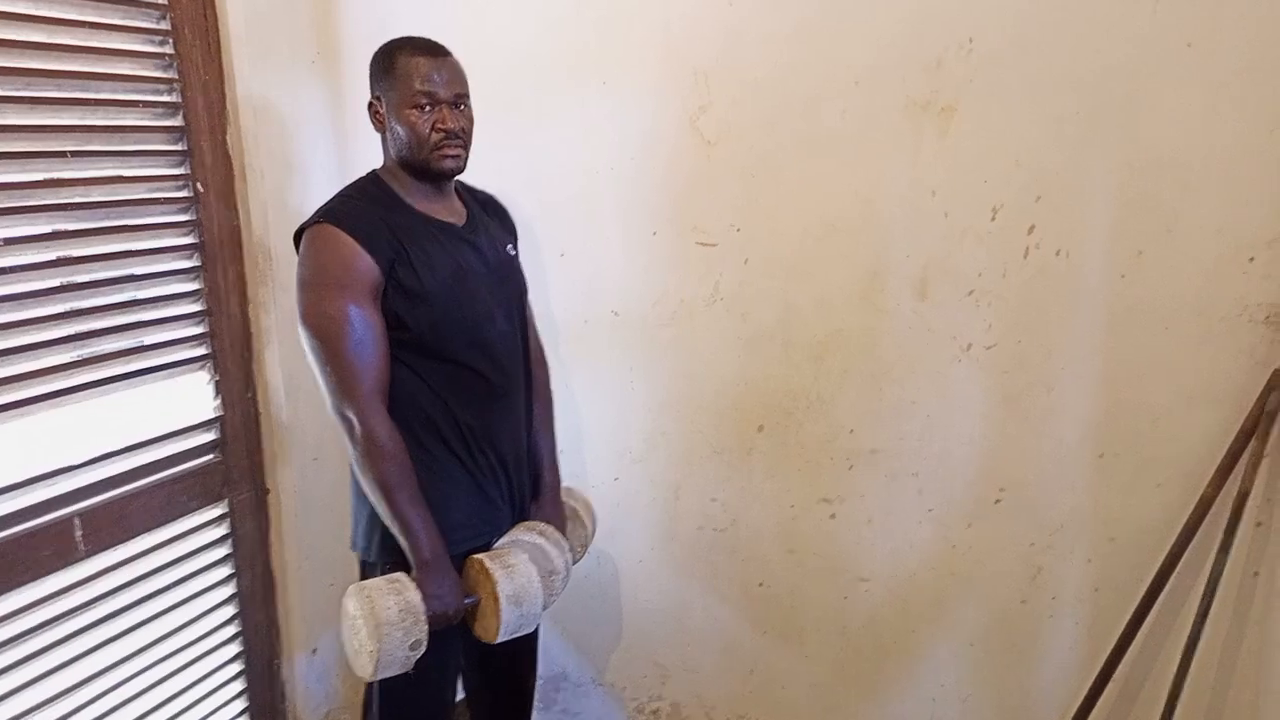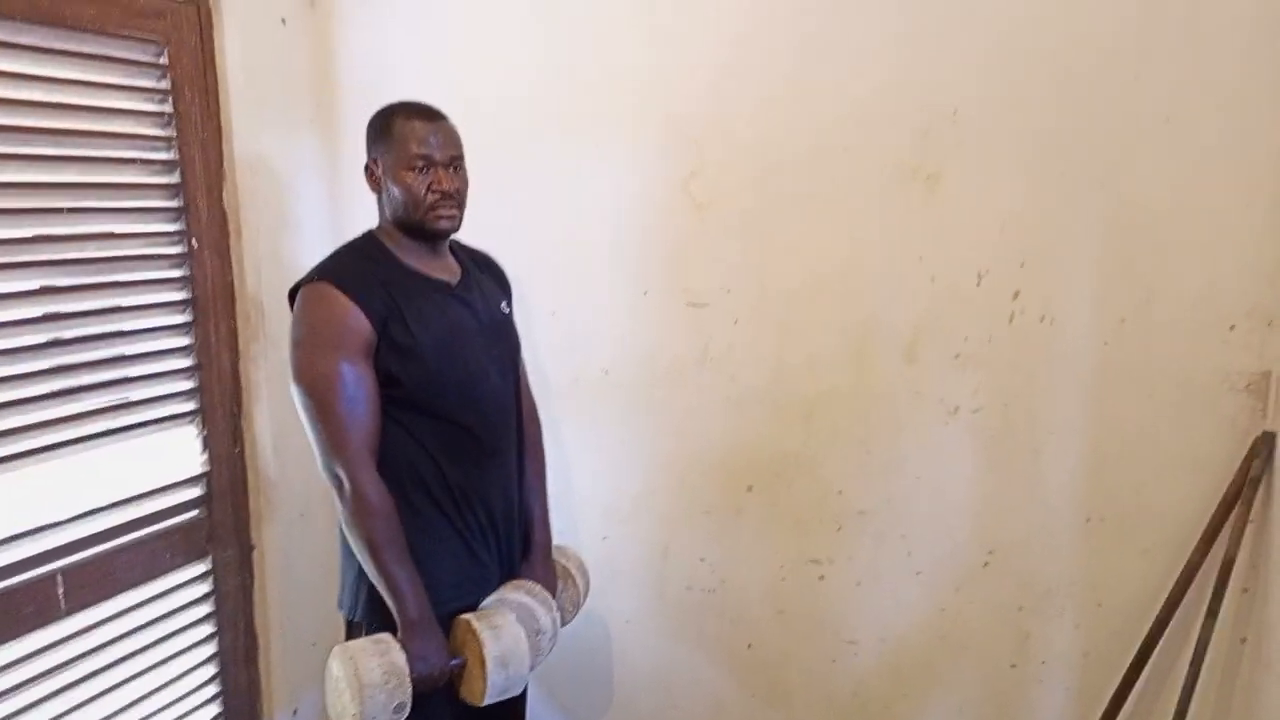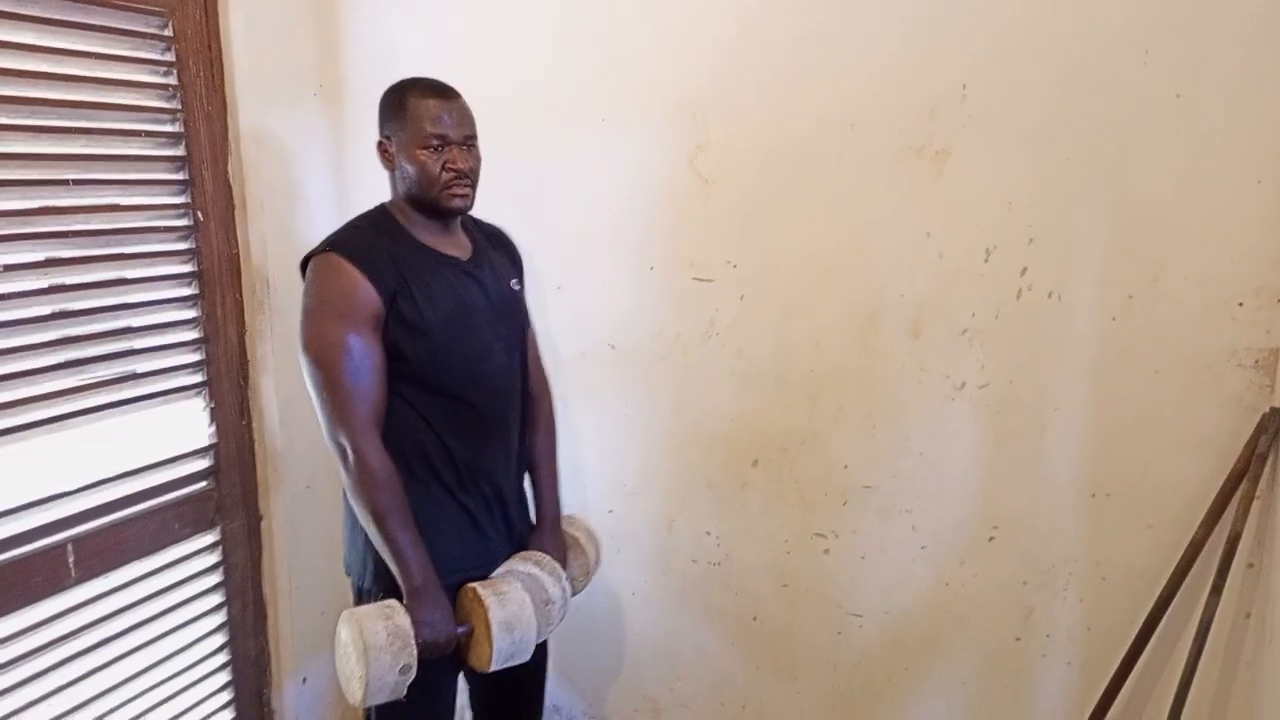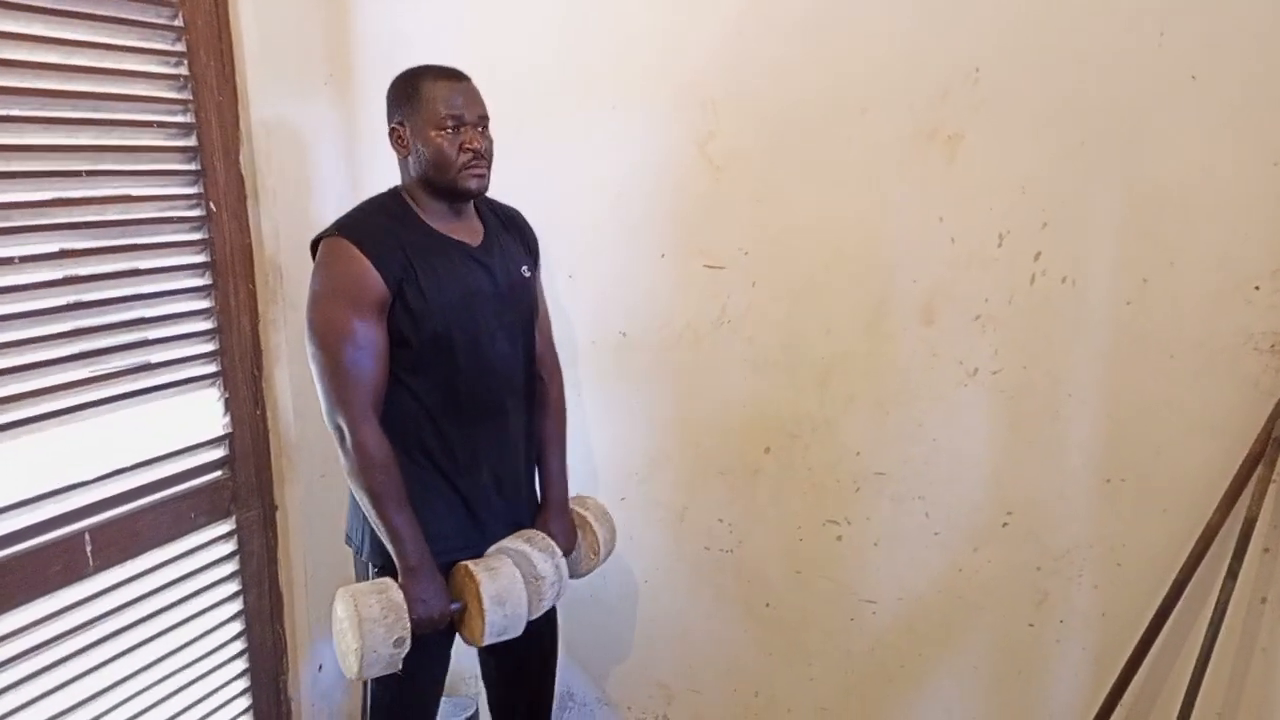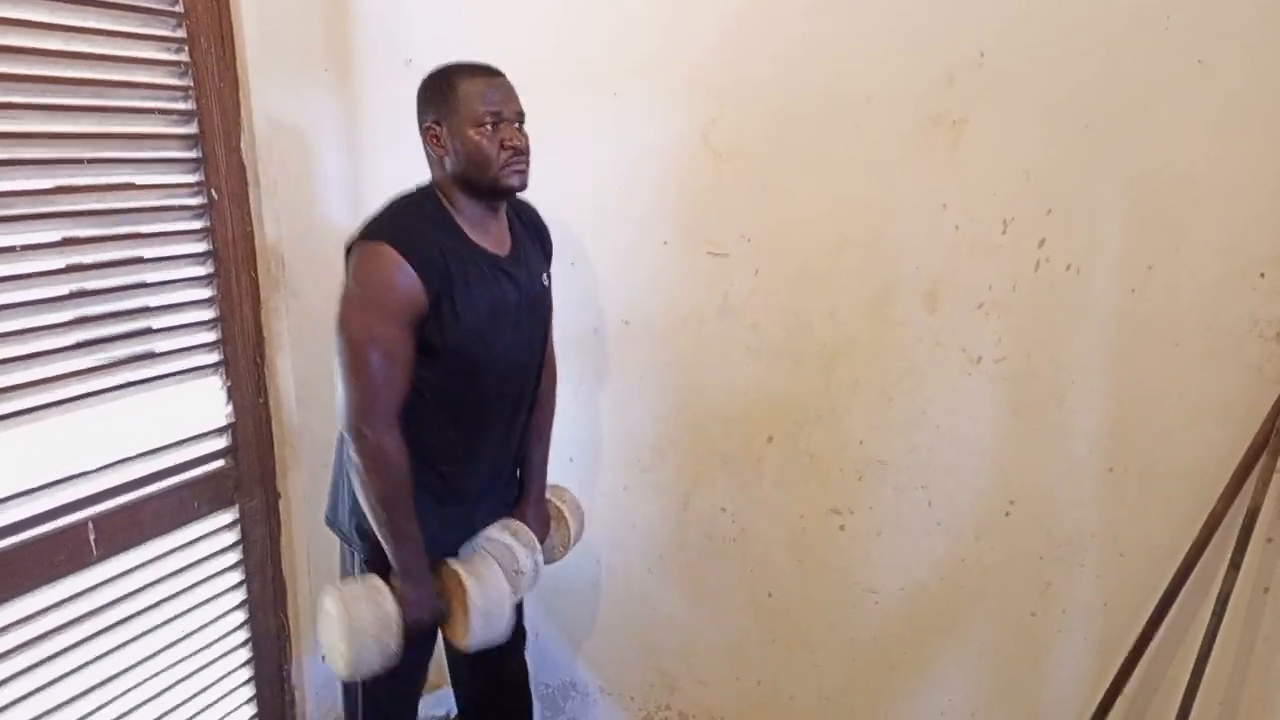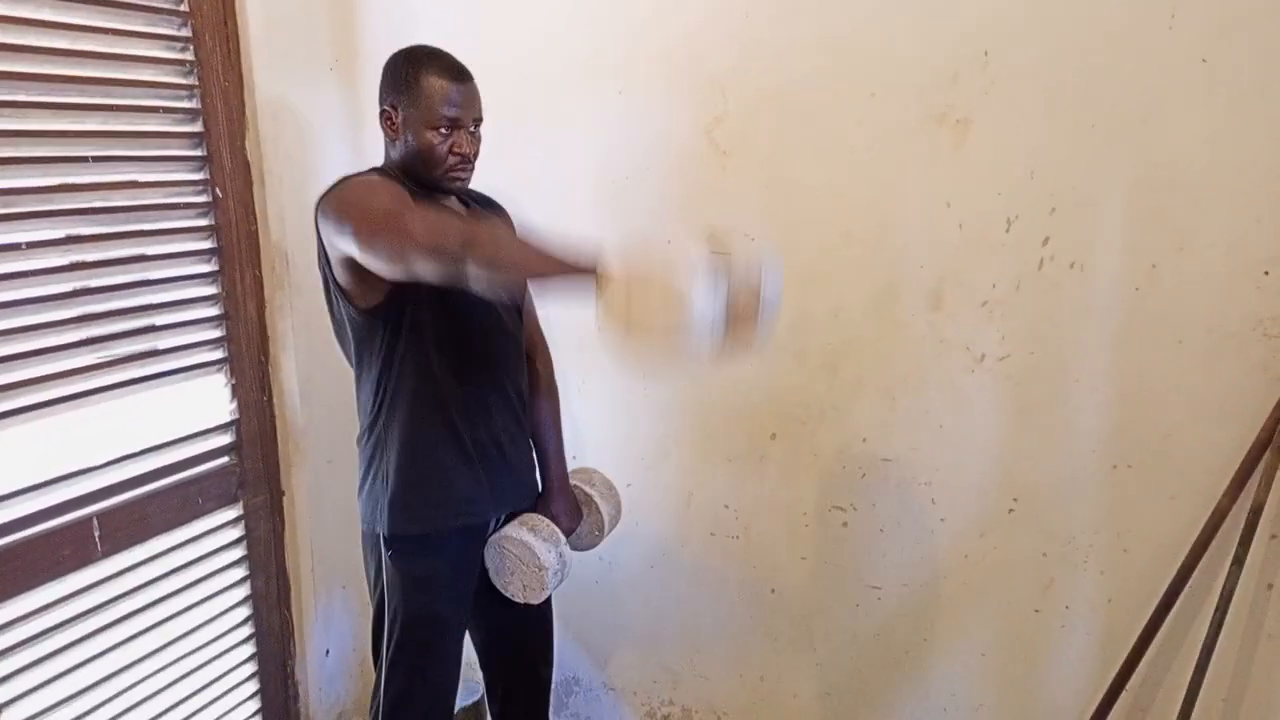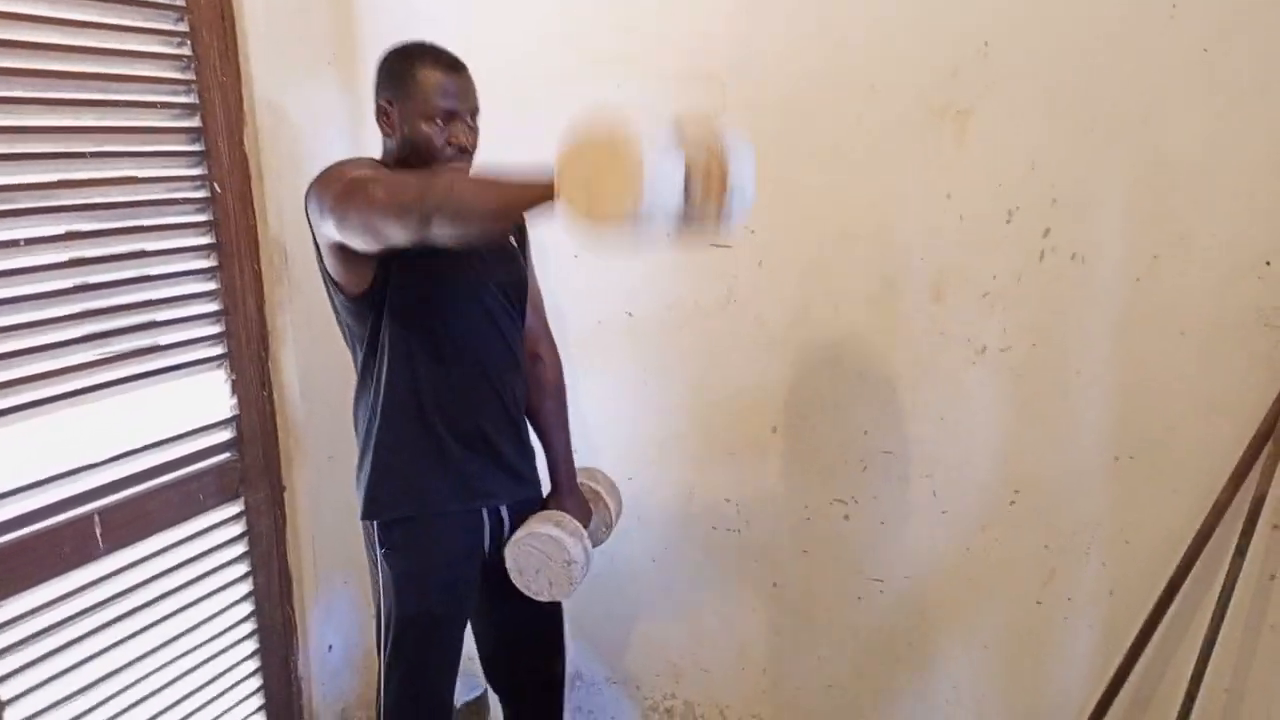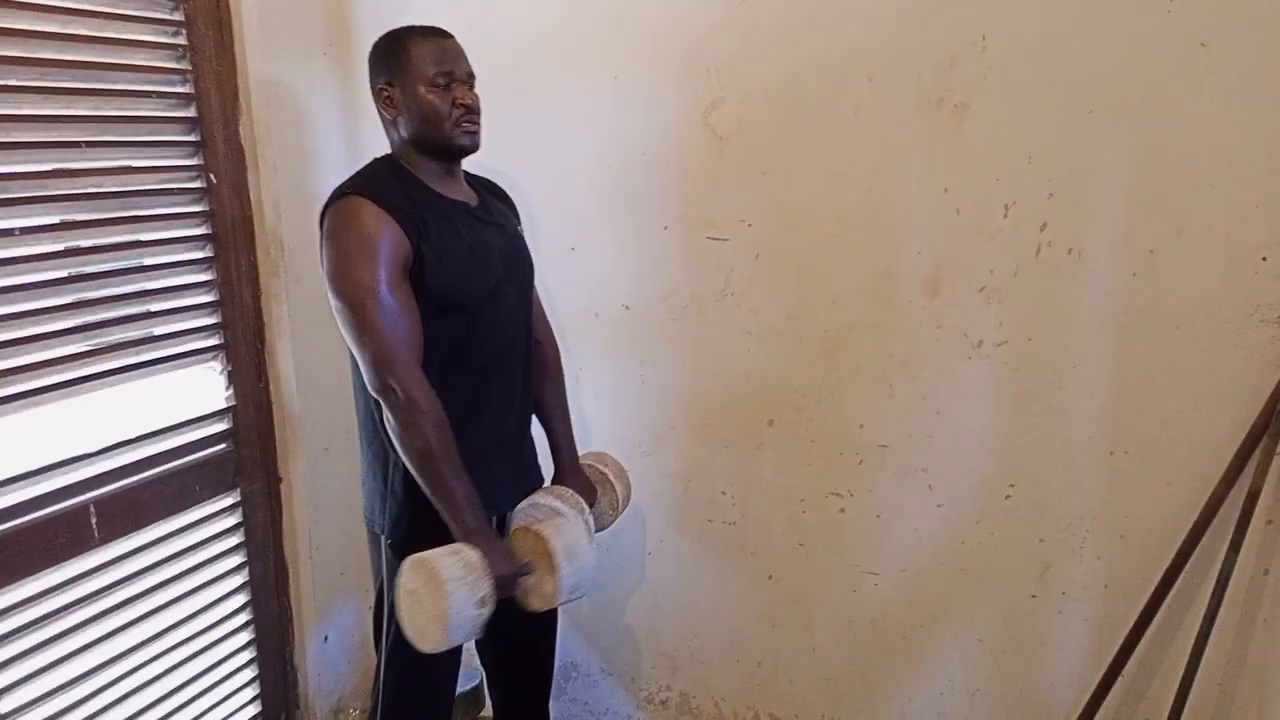
dt=0.5s
person 1, frame 1
left shoulder: (492, 215)
right shoulder: (344, 239)
right elbow: (362, 416)
left wrist: (549, 489)
right wrist: (427, 557)
left hip: (512, 515)
right hip: (417, 533)
person 1, frame 2
left shoulder: (487, 275)
right shoulder: (338, 298)
right elbow: (352, 473)
left wrist: (540, 550)
right wrist: (413, 618)
left hip: (501, 577)
right hip: (408, 593)
person 1, frame 3
left shoulder: (498, 250)
right shoulder: (348, 270)
right elbow: (358, 444)
left wrist: (549, 521)
right wrist: (419, 584)
left hip: (505, 537)
right hip: (413, 552)
person 1, frame 4
left shoulder: (513, 231)
right shoulder: (358, 252)
right elbow: (355, 425)
left wrist: (556, 502)
right wrist: (414, 563)
left hip: (512, 517)
right hip: (414, 530)
person 1, frame 5
left shoulder: (530, 231)
right shoulder: (393, 253)
right elbow: (370, 429)
left wrist: (531, 495)
right wrist: (408, 571)
left hip: (486, 503)
right hip: (396, 514)
left knee: (499, 665)
person 1, frame 6
left shoulder: (488, 213)
right shoulder: (357, 206)
left elbow: (529, 347)
right elbow: (462, 253)
left wrist: (556, 481)
right wrist: (606, 273)
left hip: (508, 493)
right hip: (418, 506)
person 1, frame 7
left shoulder: (497, 213)
right shoulder: (346, 196)
left elbow: (536, 351)
right elbow: (434, 210)
left wrist: (565, 483)
left hip: (511, 489)
right hip: (418, 501)
person 1, frame 8
left shoulder: (494, 201)
right shoulder: (365, 215)
right elbow: (401, 389)
left wrist: (567, 462)
right wrist: (472, 533)
left hip: (509, 483)
right hip: (426, 505)
left knee: (526, 660)
